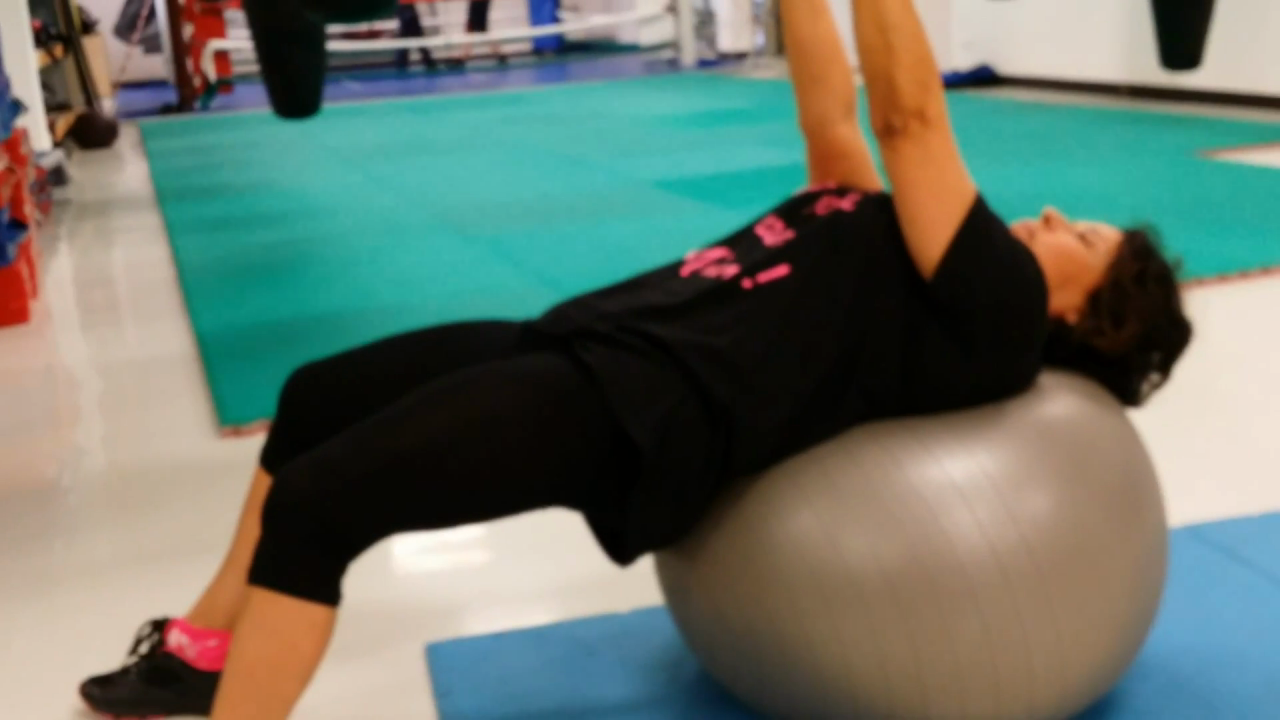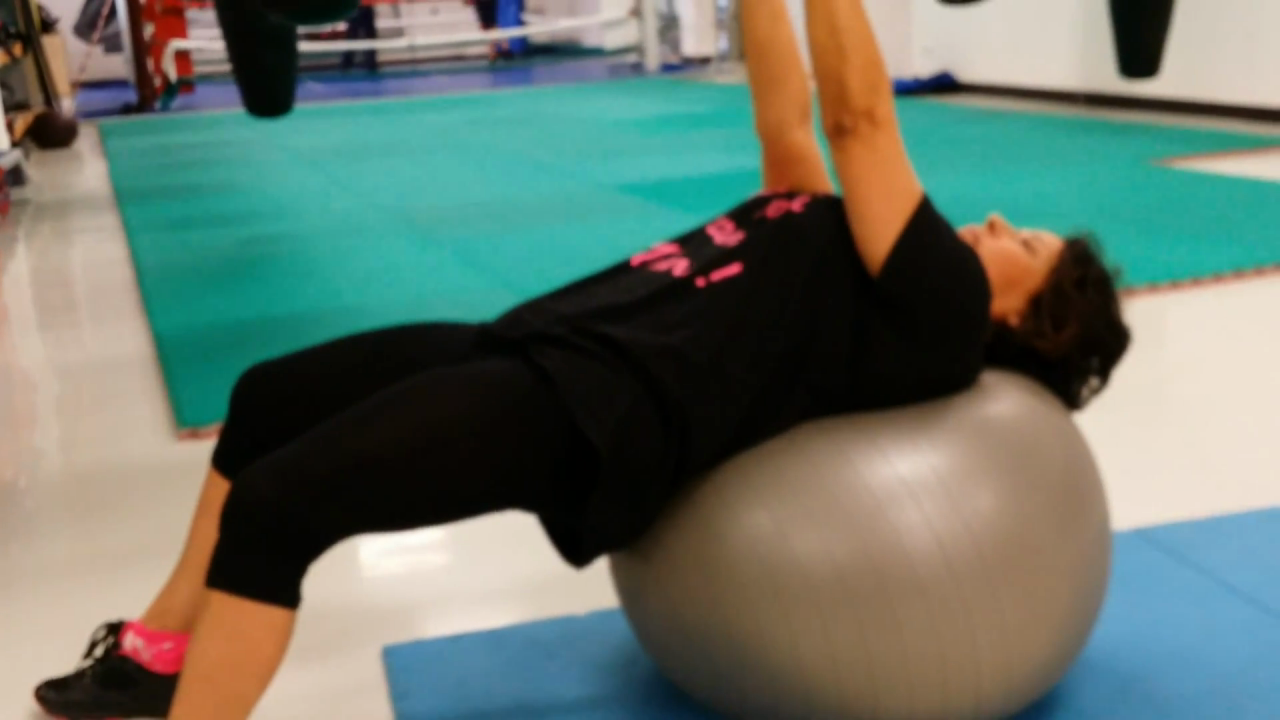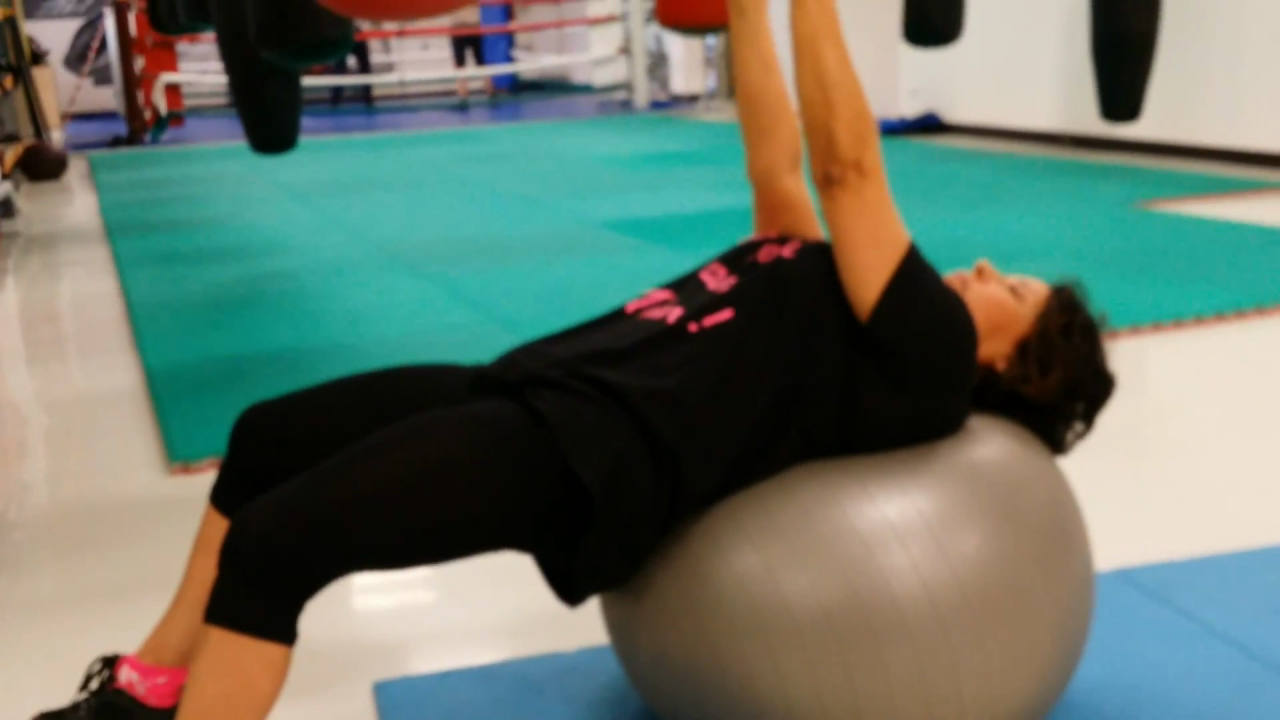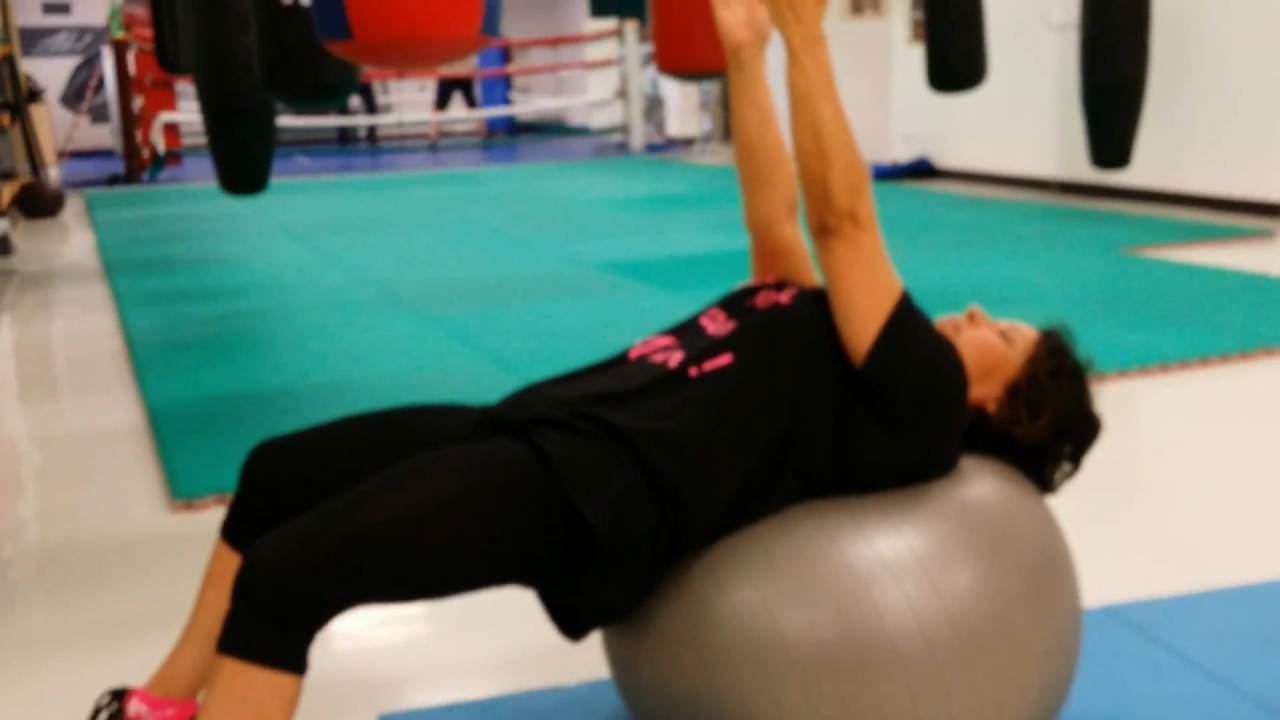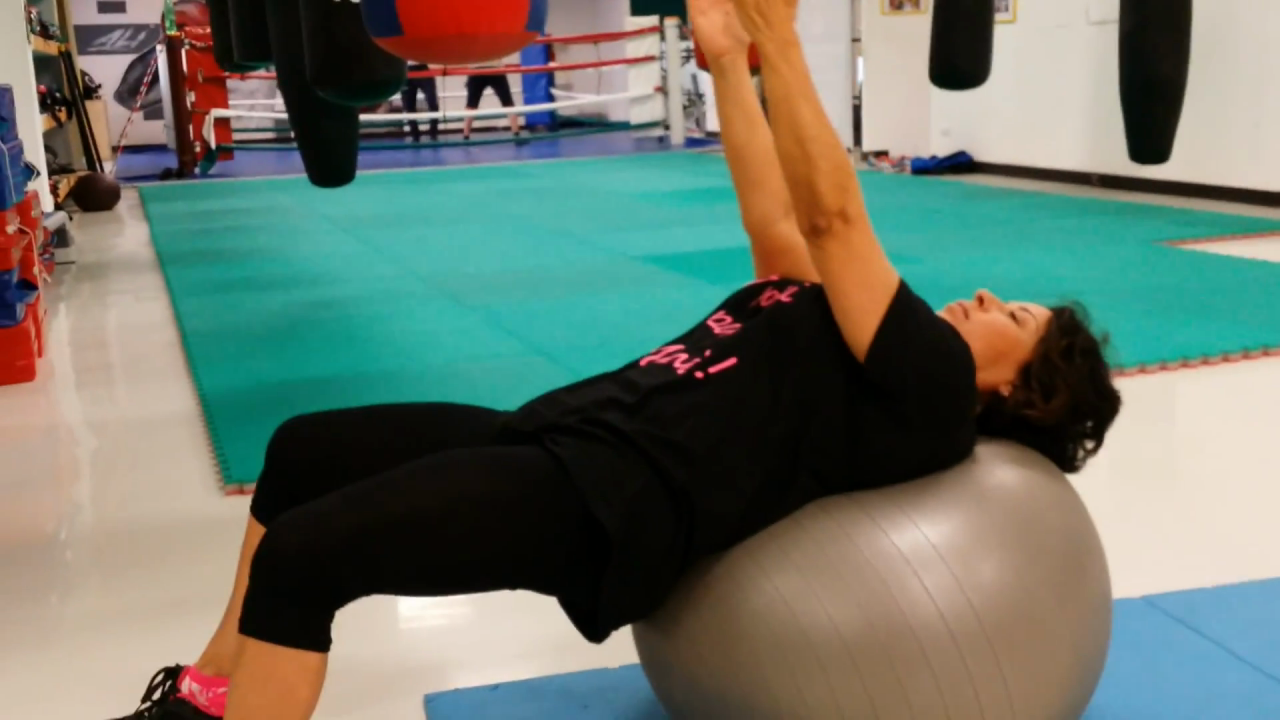
dt=1s
person 1, frame 1
left shoulder: (997, 311)
right shoulder: (910, 253)
left elbow: (909, 116)
right elbow: (829, 114)
left hip: (648, 410)
right hip: (594, 343)
left knee: (316, 505)
right knee: (313, 400)
person 1, frame 2
left shoulder: (940, 311)
right shoulder: (869, 261)
left elbow: (857, 118)
right elbow: (788, 118)
left hip: (599, 412)
right hip: (547, 347)
left knee: (275, 505)
right knee: (265, 401)
person 1, frame 3
left shoulder: (928, 357)
right shoulder: (858, 305)
left elbow: (846, 169)
right elbow: (781, 171)
left hip: (593, 453)
right hip: (545, 390)
left knee: (273, 544)
right knee: (264, 438)
person 1, frame 4
left shoulder: (922, 400)
right shoulder: (846, 344)
left elbow: (842, 221)
right elbow: (775, 219)
left hip: (595, 492)
right hip: (550, 432)
left knee: (286, 573)
right knee: (277, 472)
person 1, frame 5
left shoulder: (930, 390)
right shoulder: (856, 344)
left elbow: (832, 220)
right elbow: (774, 218)
left hip: (609, 503)
right hip: (570, 440)
left knee: (303, 555)
right knee: (302, 450)
